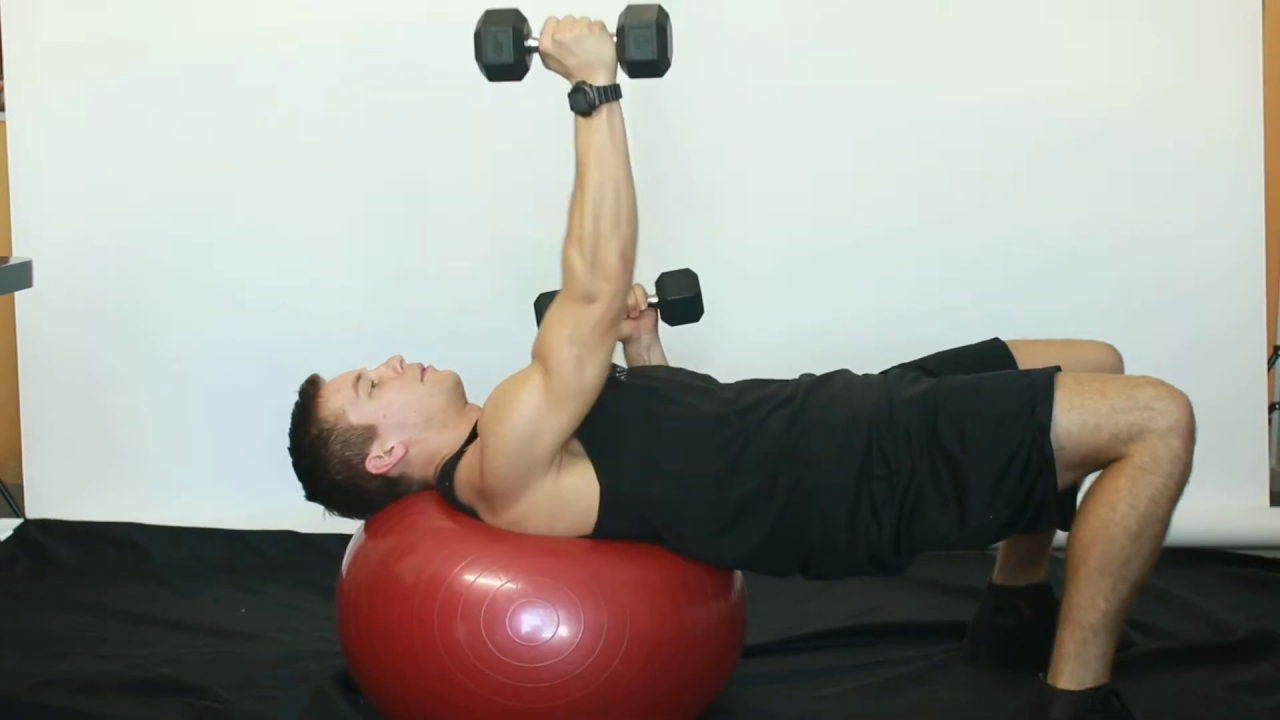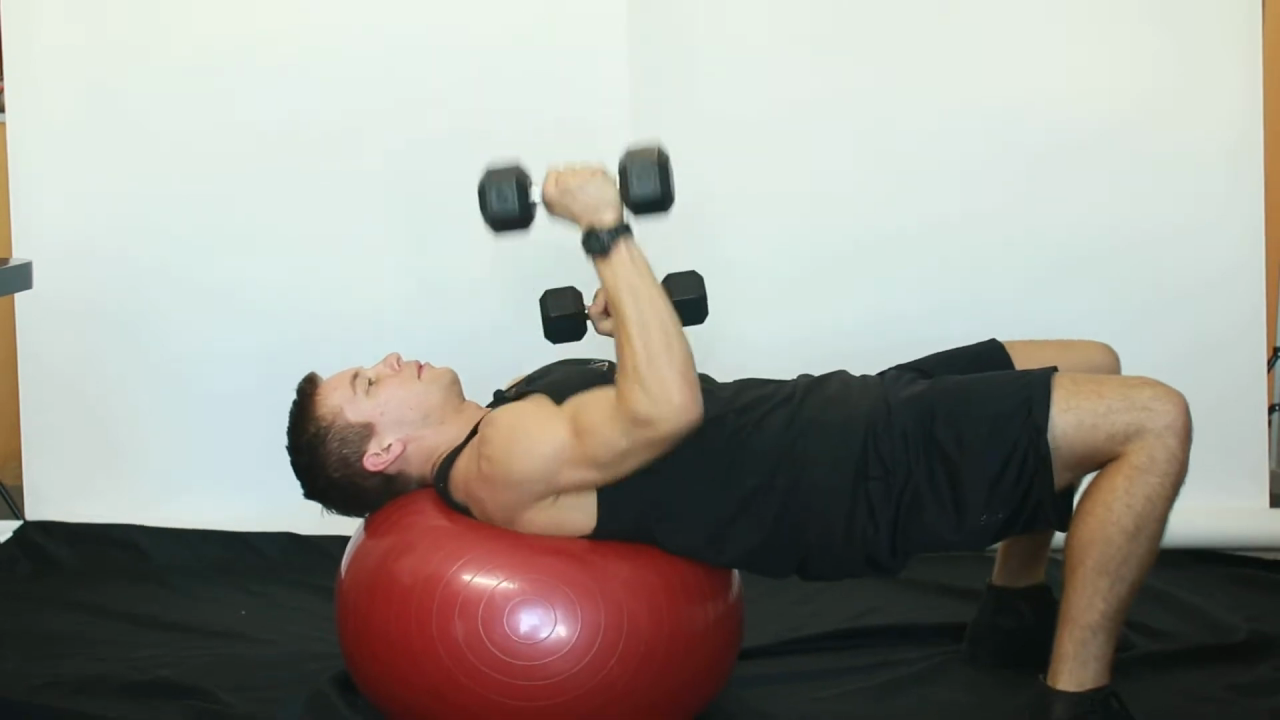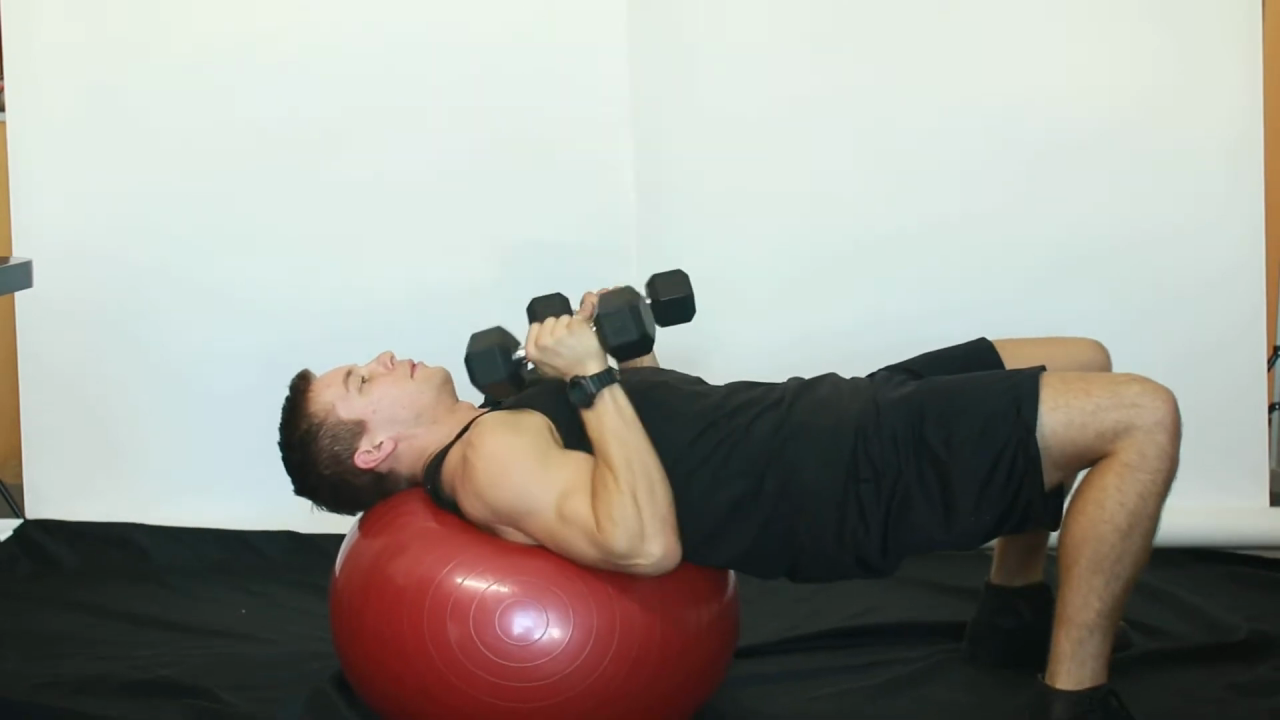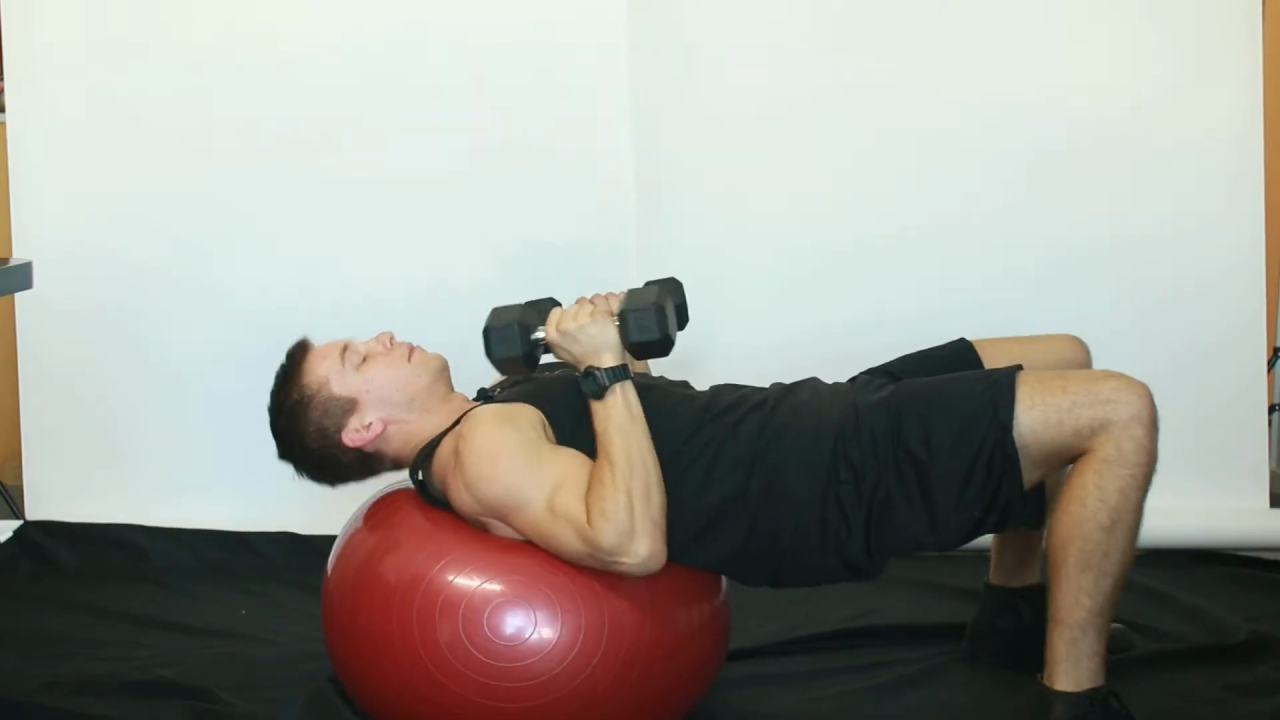
dt=0.3s
person 1, frame 1
left shoulder: (515, 444)
right shoulder: (503, 467)
right elbow: (594, 287)
left wrist: (641, 348)
right wrist: (596, 90)
left hip: (842, 420)
right hip: (855, 481)
left knee: (1093, 365)
right knee: (1156, 420)
left ankle: (1017, 610)
person 1, frame 2
left shoulder: (501, 424)
right shoulder: (498, 465)
right elbow: (670, 408)
left wrist: (628, 292)
right wrist: (606, 228)
left hip: (837, 422)
right hip: (852, 478)
left knee: (1093, 365)
right knee: (1151, 419)
left ankle: (1015, 614)
person 1, frame 3
left shoulder: (496, 427)
right shoulder: (487, 467)
right elbow: (648, 544)
left wrist: (615, 359)
right wrist: (594, 375)
left hip: (828, 421)
right hip: (843, 482)
left knee: (1083, 364)
right knee: (1141, 417)
left ankle: (1013, 610)
person 1, frame 4
left shoulder: (490, 414)
right shoulder: (476, 455)
right elbow: (632, 542)
left wrist: (608, 345)
right wrist: (607, 365)
left hip: (810, 425)
right hip: (820, 486)
left knee: (1061, 360)
right knee: (1117, 408)
left ankle: (1014, 616)
